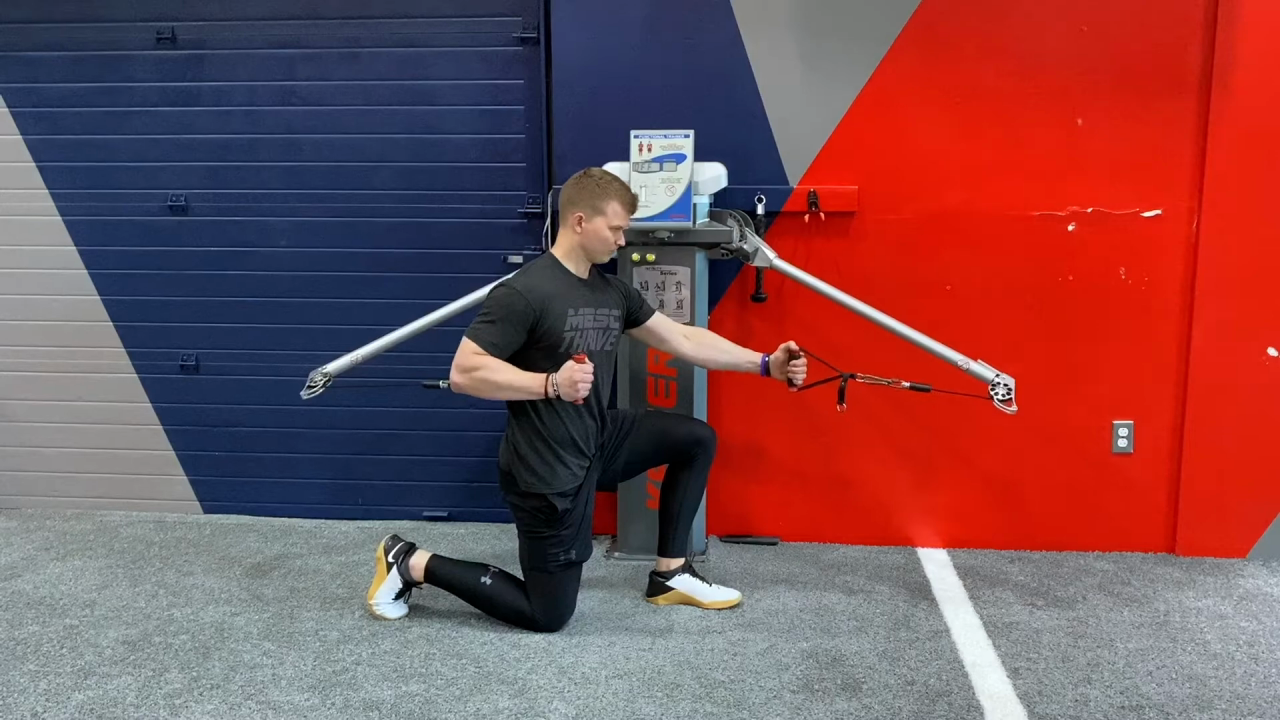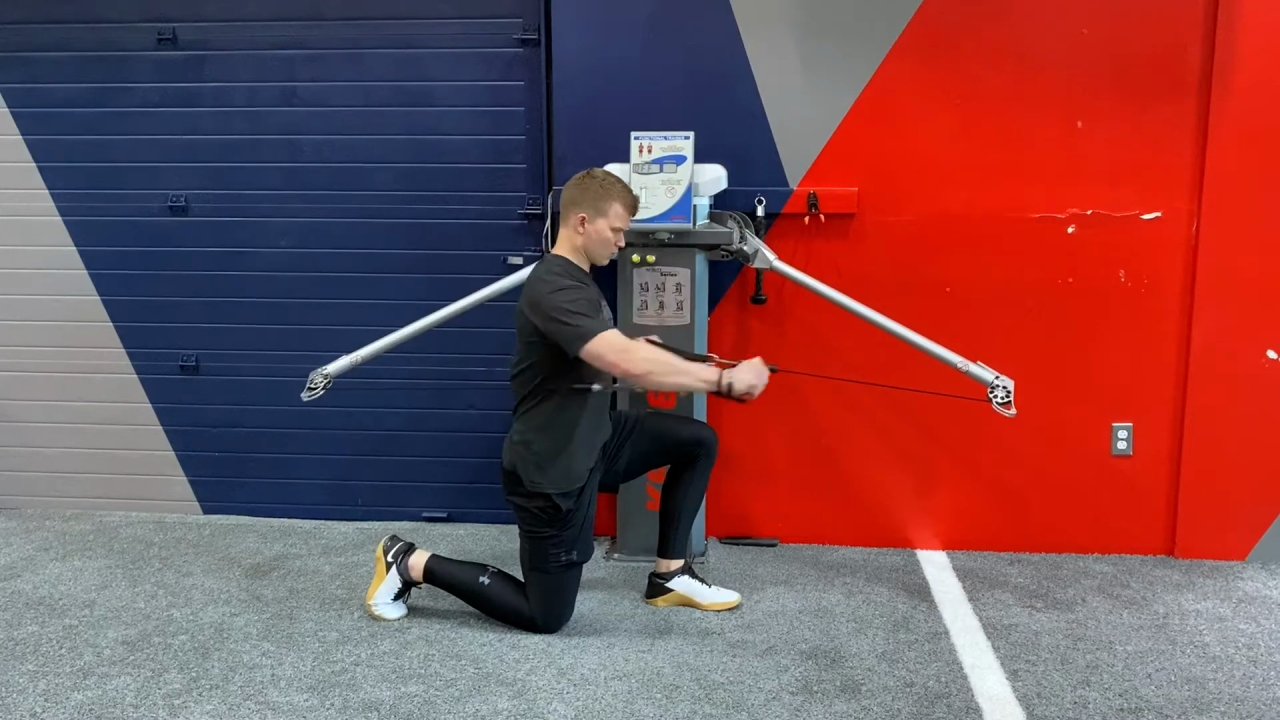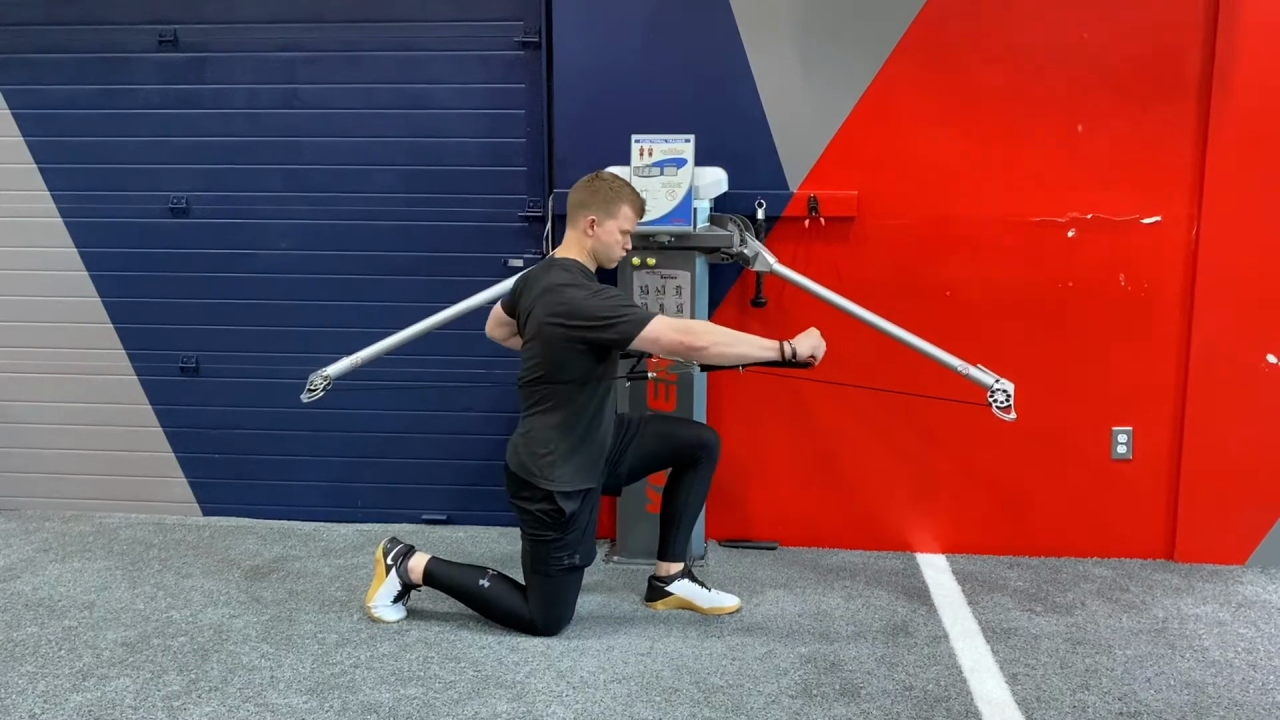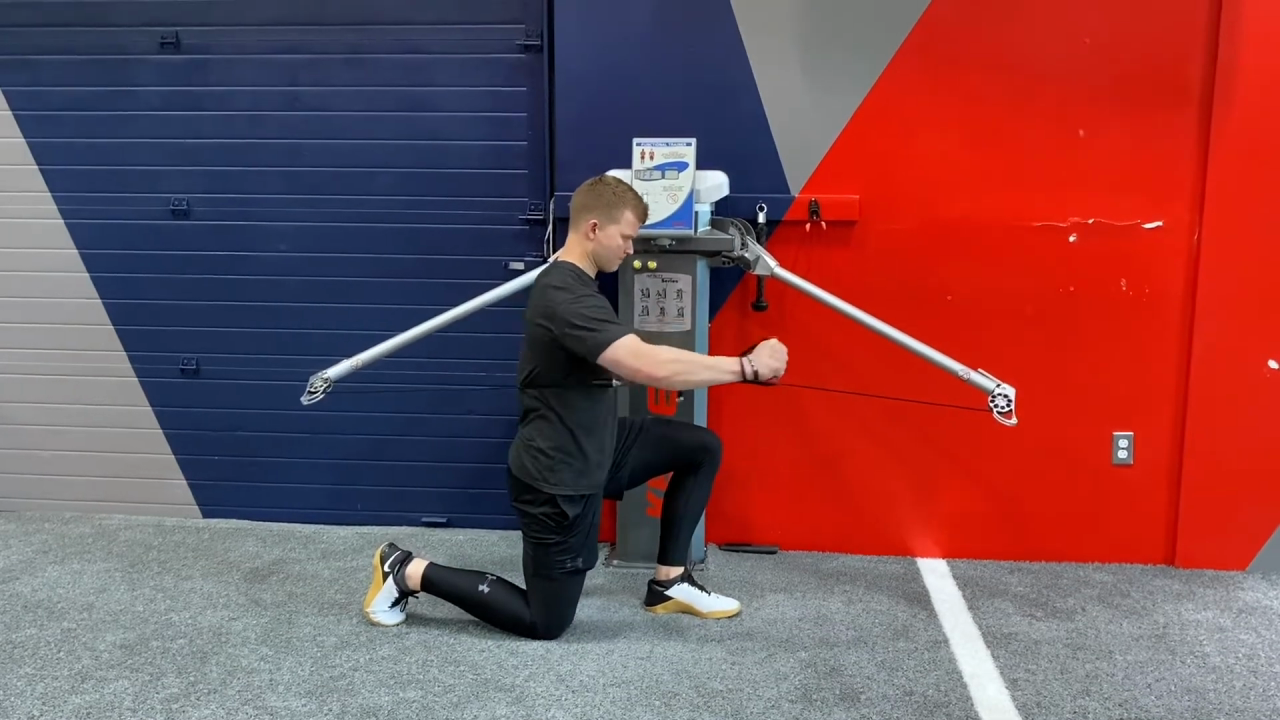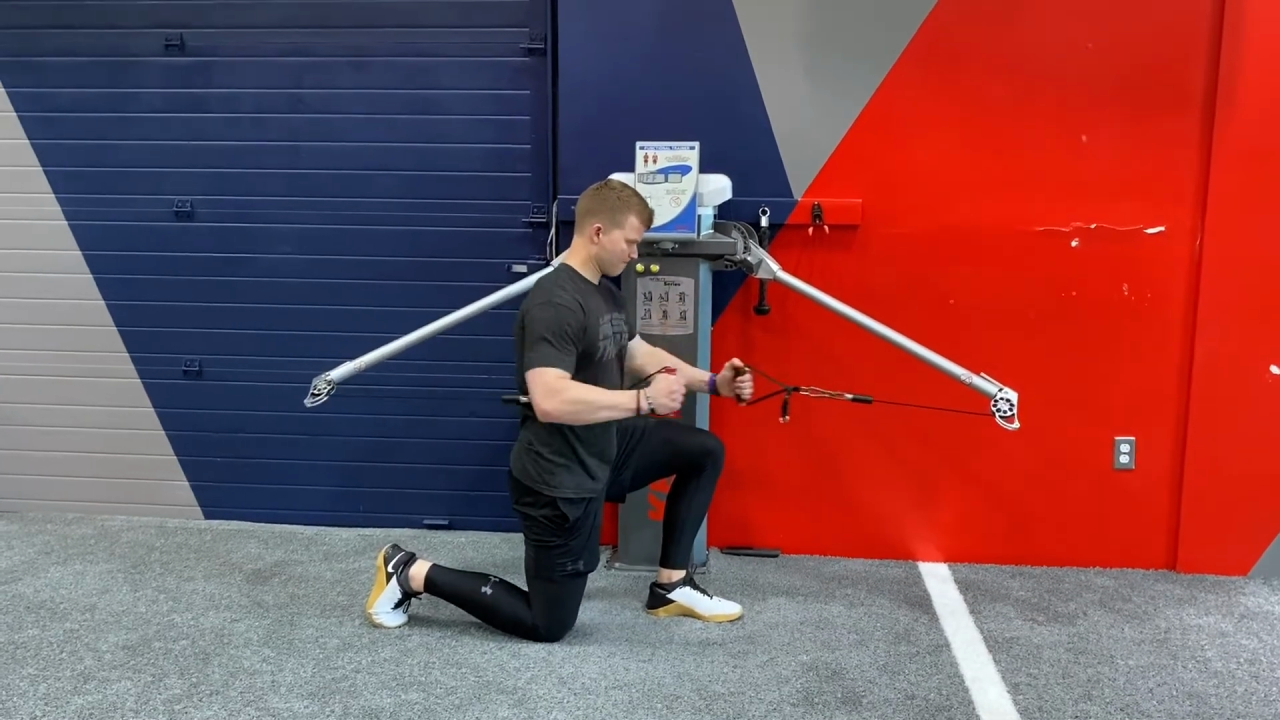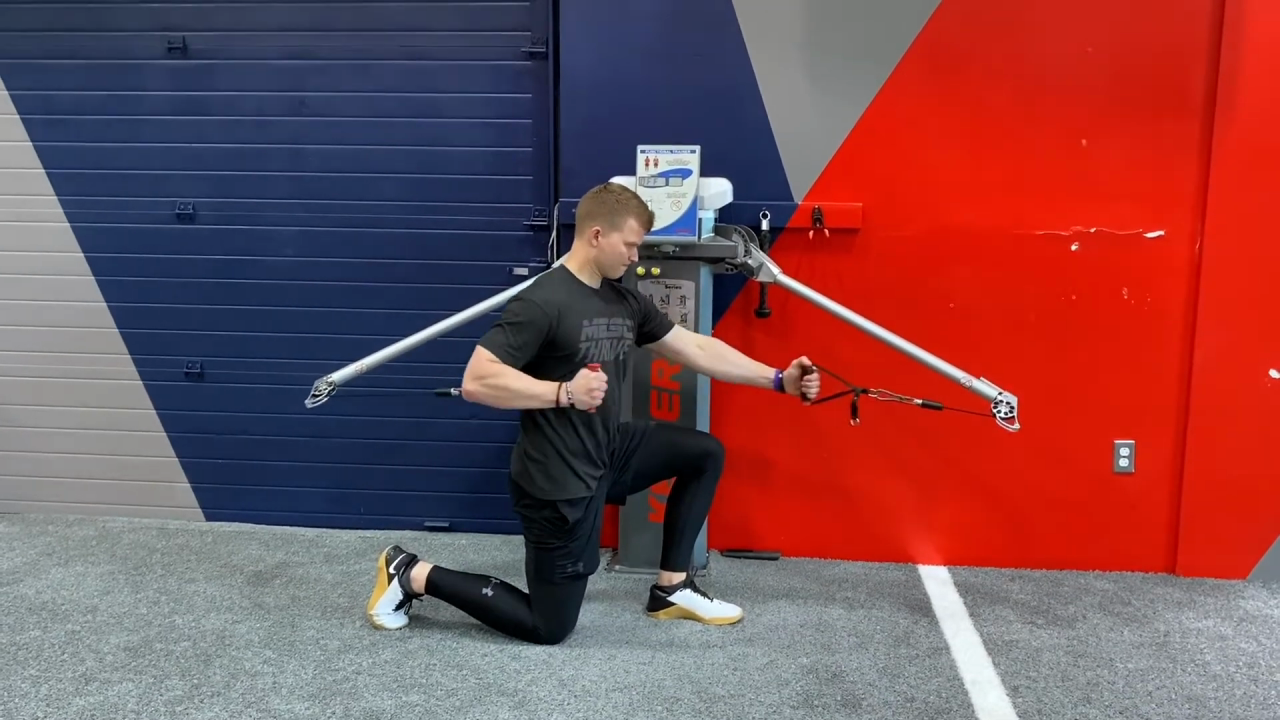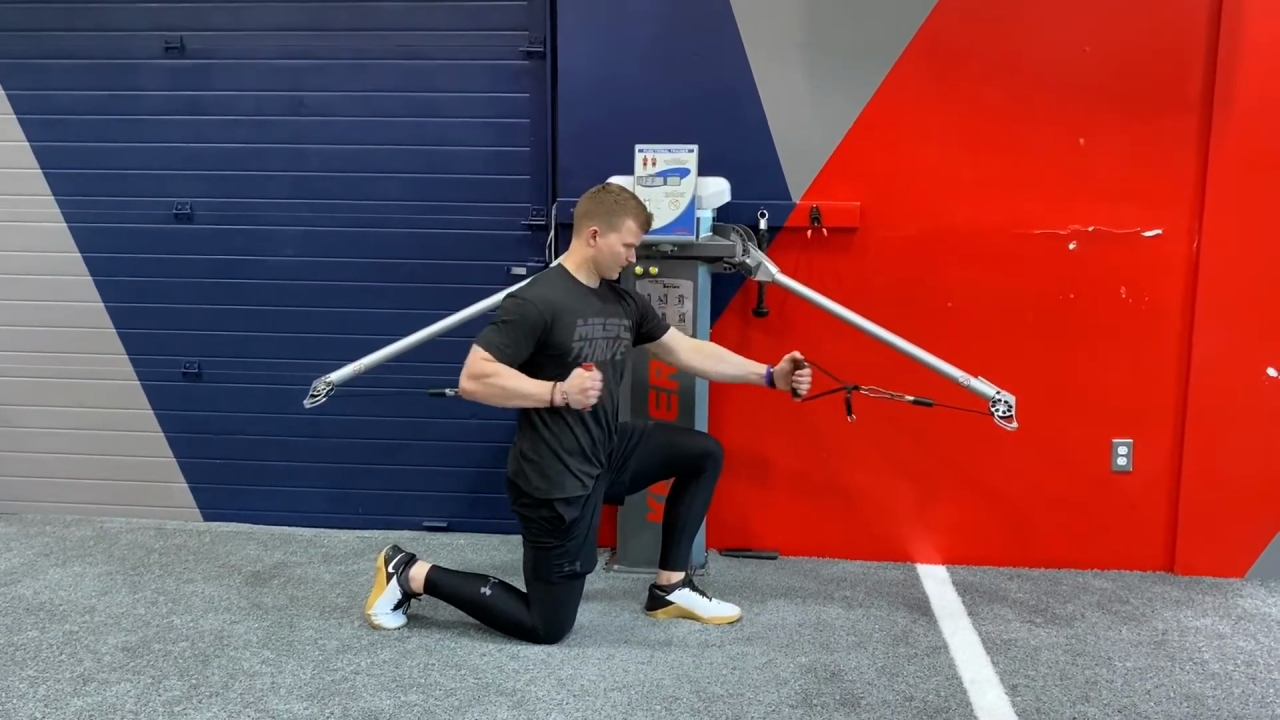
dt=0.5s
person 1, frame 1
left shoulder: (612, 291)
right shoulder: (524, 293)
left elbow: (680, 339)
right elbow: (464, 372)
left wrist: (765, 364)
right wrist: (551, 384)
left hip: (595, 441)
right hip: (546, 470)
left knee: (696, 439)
right knee: (549, 615)
left ankle: (670, 574)
right ankle: (412, 564)
person 1, frame 2
left shoulder: (569, 277)
right shoulder: (554, 292)
right elbow: (626, 363)
left wrist: (633, 349)
right wrist: (726, 380)
left hip: (595, 439)
right hip: (551, 470)
left knee: (698, 440)
right knee: (546, 616)
left ankle: (668, 576)
right ankle: (411, 564)
person 1, frame 3
left shoulder: (541, 276)
right shoulder: (581, 300)
left elbow: (497, 328)
right elbow: (687, 340)
right wrist: (788, 348)
right hip: (553, 475)
left knee: (700, 444)
right knee: (546, 619)
left ankle: (669, 579)
right ankle: (412, 567)
person 1, frame 4
left shoulder: (569, 282)
right shoulder: (567, 299)
right elbow: (648, 366)
right wrist: (746, 366)
left hip: (596, 449)
right hip: (557, 476)
left knee: (701, 448)
right knee: (546, 621)
left ankle: (668, 583)
right ankle: (407, 571)
person 1, frame 5
left shoulder: (605, 291)
right shoulder: (554, 303)
left elbow: (638, 355)
right elbow: (552, 402)
left wrist: (710, 381)
right wrist: (644, 401)
left hip: (603, 451)
right hip: (558, 478)
left knee: (704, 451)
right knee: (548, 624)
left ankle: (670, 585)
right ankle: (411, 574)
person 1, frame 6
left shoulder: (625, 301)
right shoulder: (542, 304)
left elbow: (695, 349)
right elbow: (477, 381)
left wrist: (778, 379)
right wrist: (564, 393)
left hip: (606, 452)
right hip: (556, 481)
left knee: (704, 453)
right knee: (549, 627)
left ankle: (671, 588)
right ankle: (414, 575)
person 1, frame 7
left shoulder: (623, 301)
right shoulder: (537, 302)
left elbow: (687, 351)
right elbow: (473, 379)
left wrist: (770, 375)
right wrist: (558, 393)
left hip: (606, 451)
right hip: (553, 480)
left knee: (703, 453)
right knee: (548, 626)
left ankle: (669, 588)
right ankle: (413, 575)
